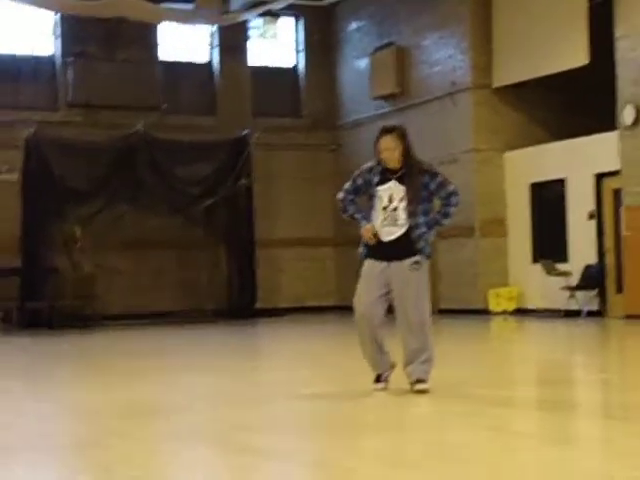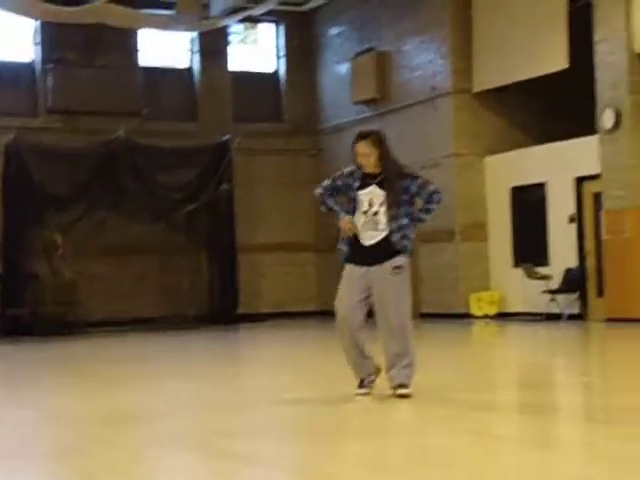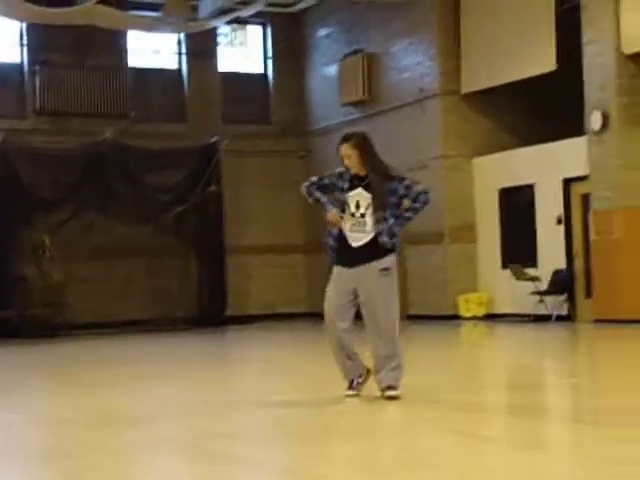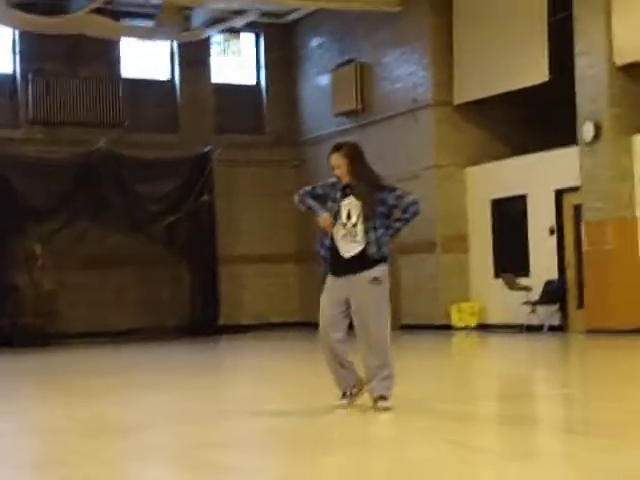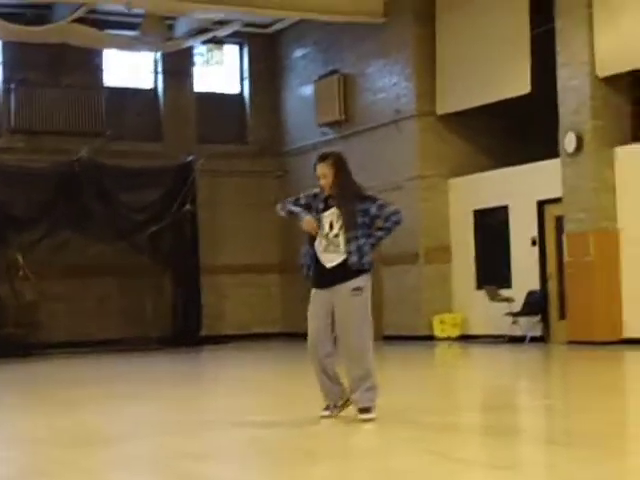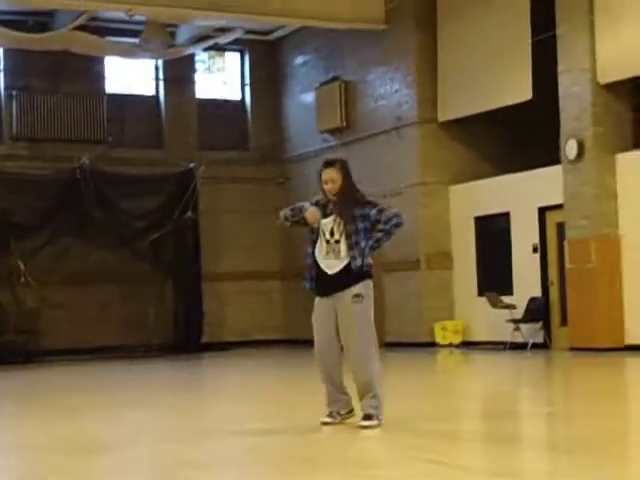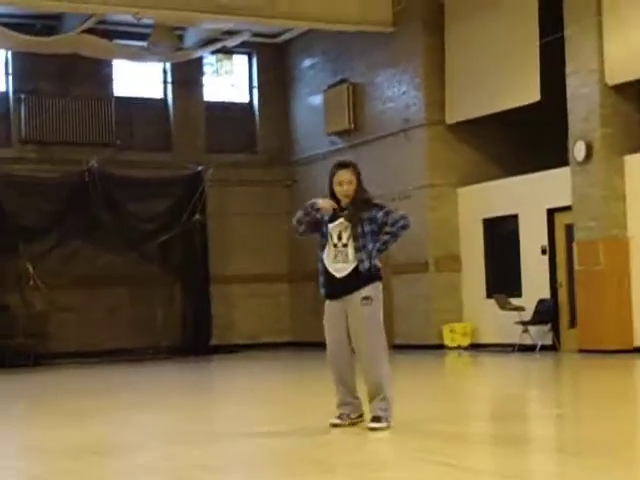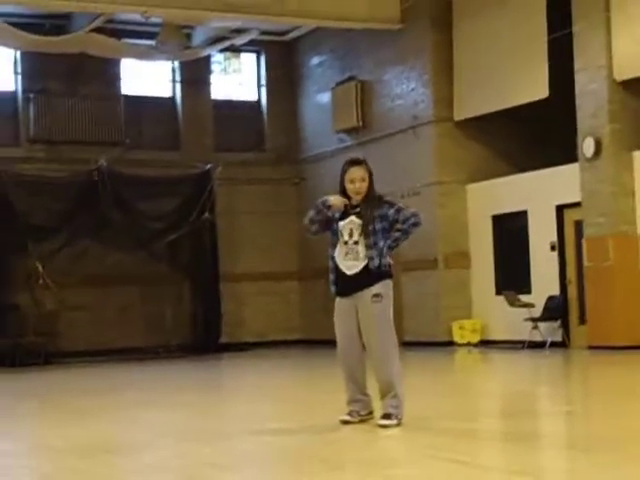
dt=0.1s
person 1, frame 1
left shoulder: (422, 175)
right shoulder: (369, 173)
left elbow: (451, 197)
right elbow: (344, 197)
left wrist: (429, 227)
right wrist: (362, 222)
left hip: (410, 255)
right hip: (376, 255)
left knee: (413, 316)
right knee: (365, 313)
left ankle: (418, 373)
right ankle: (381, 367)
person 1, frame 2
left shoulder: (402, 179)
right shoulder: (351, 176)
left elbow: (434, 195)
right elbow: (322, 191)
left wrist: (410, 224)
right wrist: (340, 214)
left hip: (390, 258)
right hip: (356, 260)
left knee: (394, 320)
right knee: (346, 318)
left ankle: (401, 377)
right ankle: (366, 371)
person 1, frame 3
left shoulder: (388, 181)
right shoulder: (340, 178)
left elbow: (421, 196)
right elbow: (309, 187)
left wrist: (397, 223)
right wrist: (328, 207)
left hip: (378, 259)
right hip: (345, 262)
left knee: (382, 321)
right knee: (334, 319)
left ankle: (389, 379)
right ankle: (356, 372)
person 1, frame 4
left shoulder: (380, 192)
right shoulder: (332, 188)
left elbow: (412, 207)
right elbow: (301, 196)
left wrist: (387, 234)
right wrist: (318, 211)
left hip: (369, 269)
right hip: (337, 271)
left knee: (373, 332)
right knee: (329, 332)
left ankle: (381, 389)
right ankle: (350, 384)
person 1, frame 5
left shoulder: (362, 202)
right shoulder: (316, 199)
left elbow: (394, 216)
right elbow: (284, 206)
left wrist: (369, 244)
right wrist: (302, 216)
left hip: (352, 279)
right hip: (321, 282)
left knee: (355, 342)
right knee: (318, 344)
left ankle: (365, 400)
right ankle: (336, 396)
person 1, frame 6
left shoulder: (362, 207)
right shoulder: (319, 207)
left elbow: (395, 220)
right elbow: (285, 217)
left wrist: (369, 247)
right wrist: (303, 210)
left hip: (354, 285)
right hip: (324, 288)
left knee: (361, 349)
right knee: (325, 351)
left ankle: (372, 408)
right ankle: (340, 405)
person 1, frame 7
left shoulder: (370, 210)
right shoulder: (327, 213)
left elbow: (401, 222)
right elbow: (299, 226)
left wrist: (377, 249)
right wrist: (315, 206)
left hip: (363, 288)
right hip: (334, 291)
left knee: (371, 351)
right knee: (337, 354)
left ankle: (381, 410)
right ankle: (350, 409)
person 1, frame 8
left shoulder: (381, 207)
right shoulder: (337, 212)
left elbow: (412, 219)
right elbow: (311, 226)
left wrist: (388, 246)
right wrist: (324, 203)
left hip: (373, 285)
right hip: (344, 288)
left knee: (381, 348)
right knee: (347, 350)
left ankle: (393, 408)
right ankle: (359, 405)
